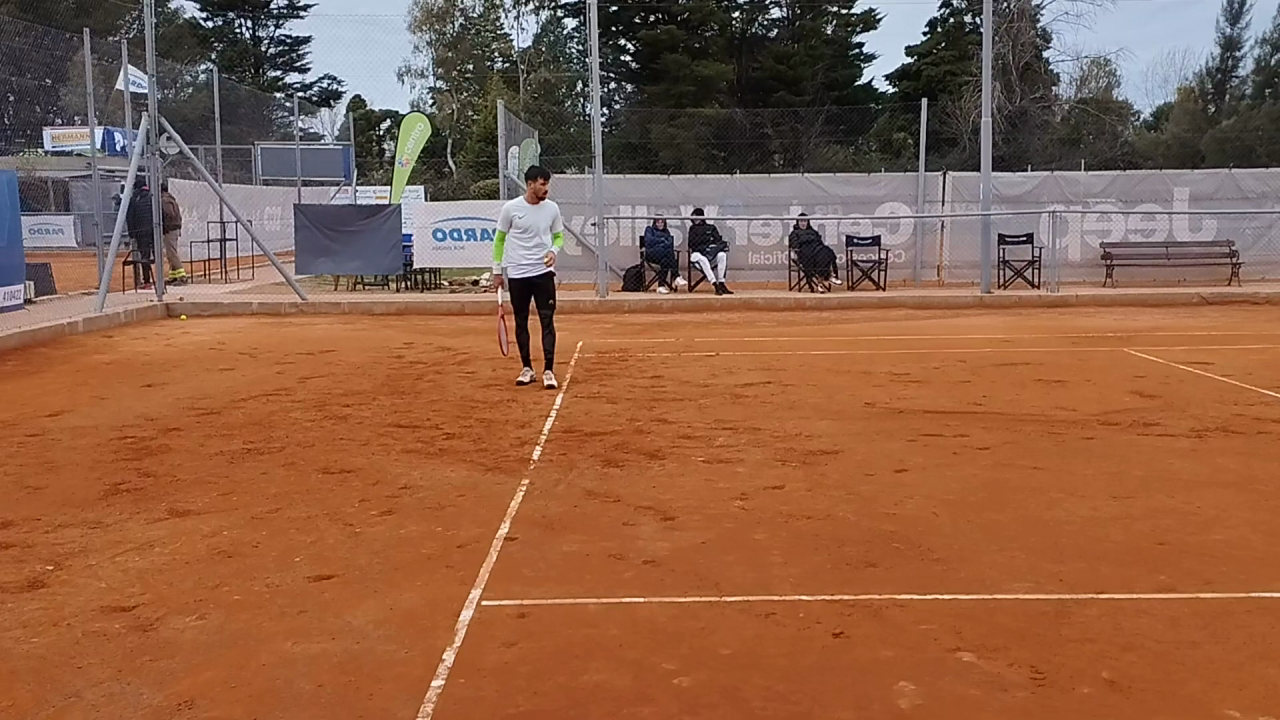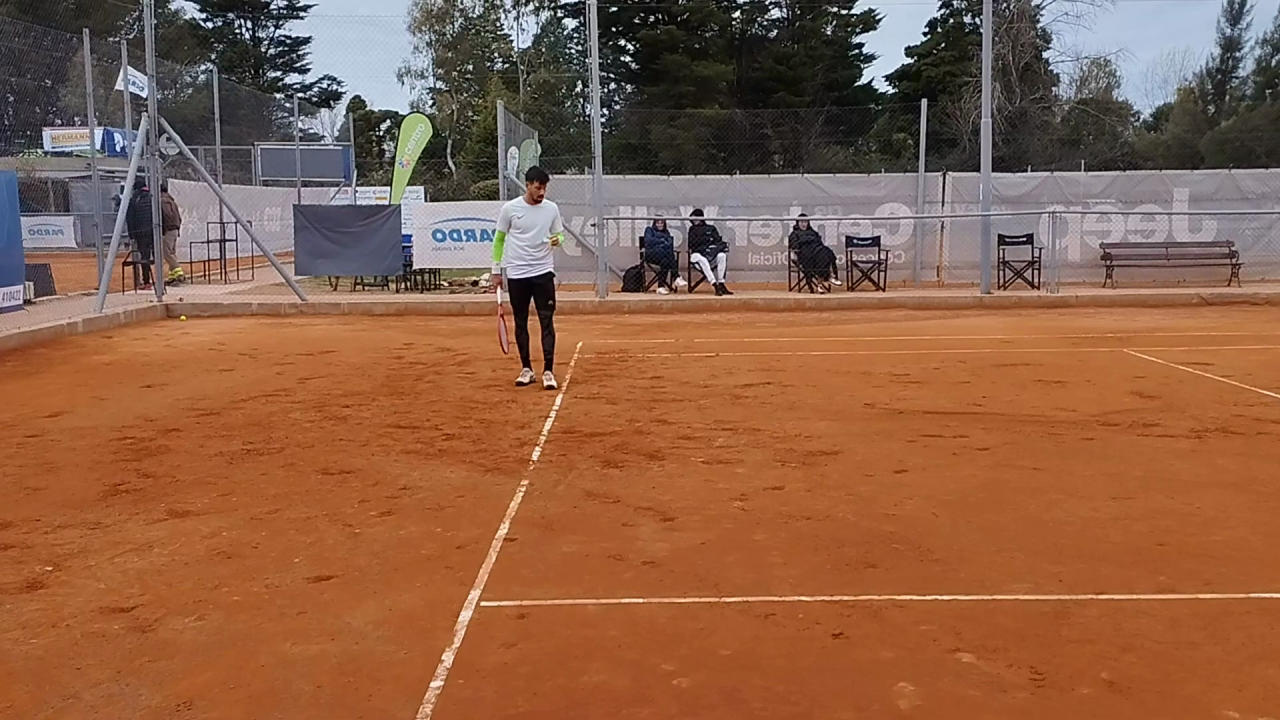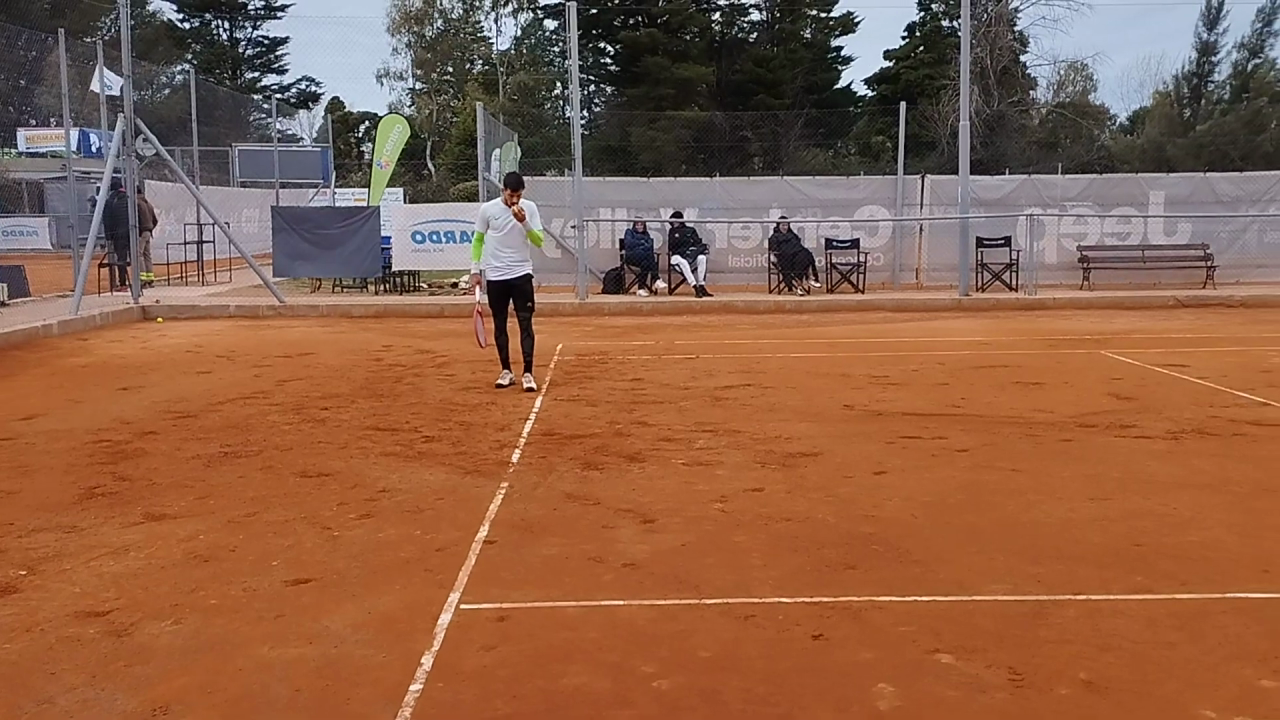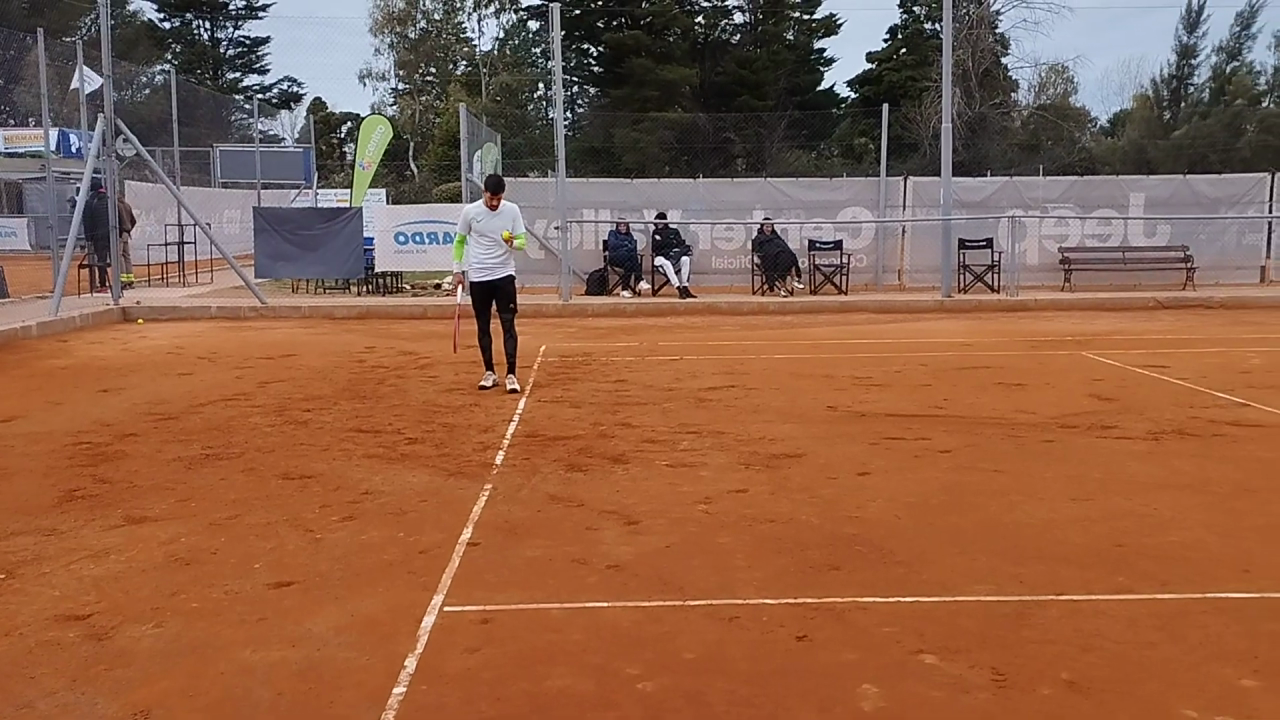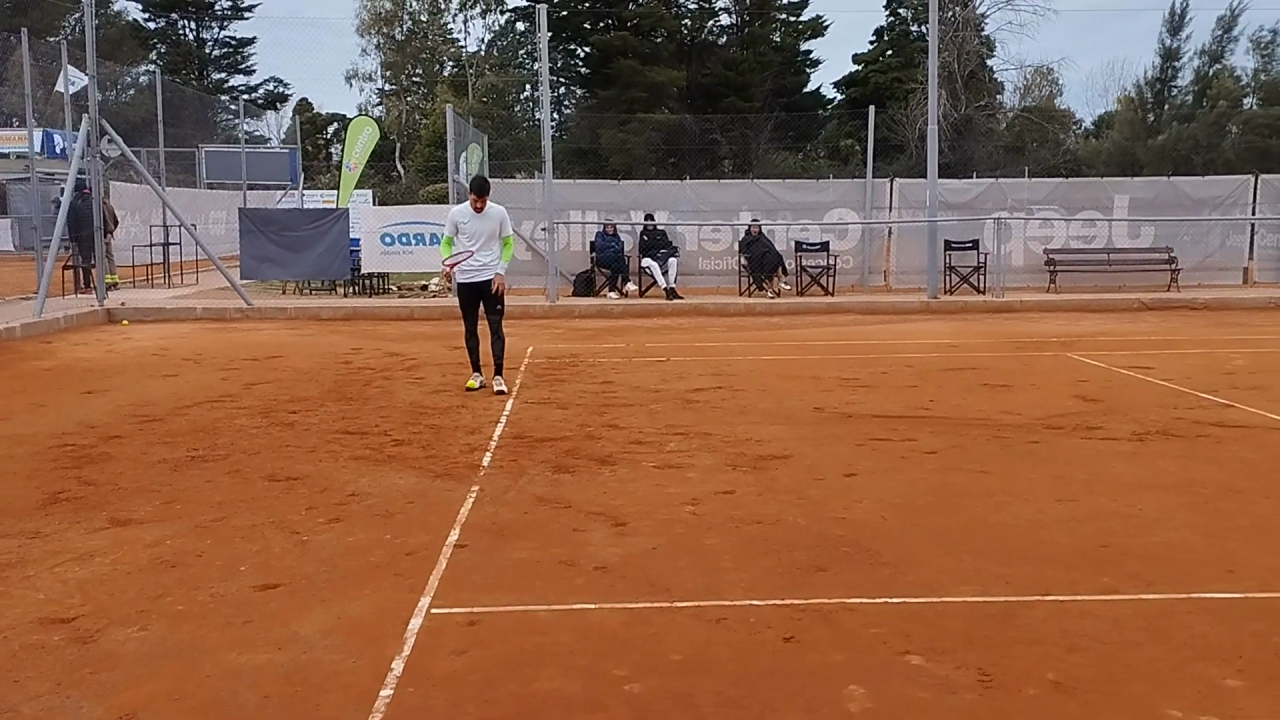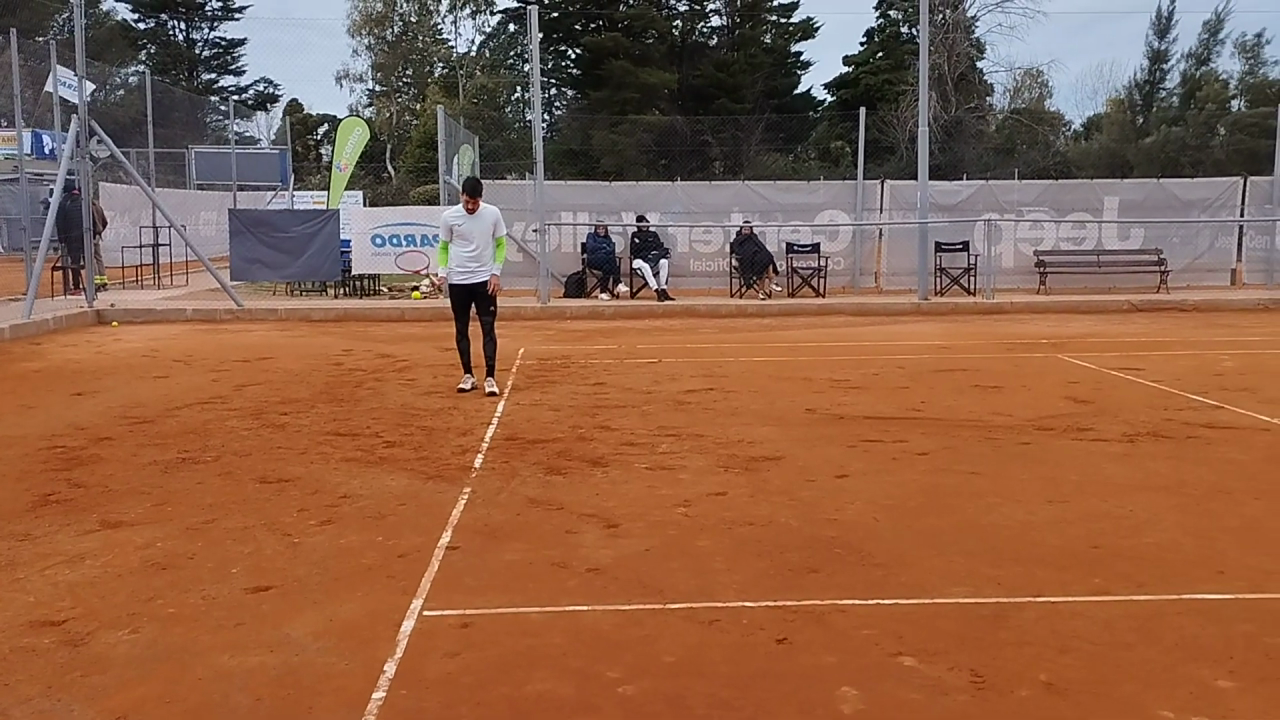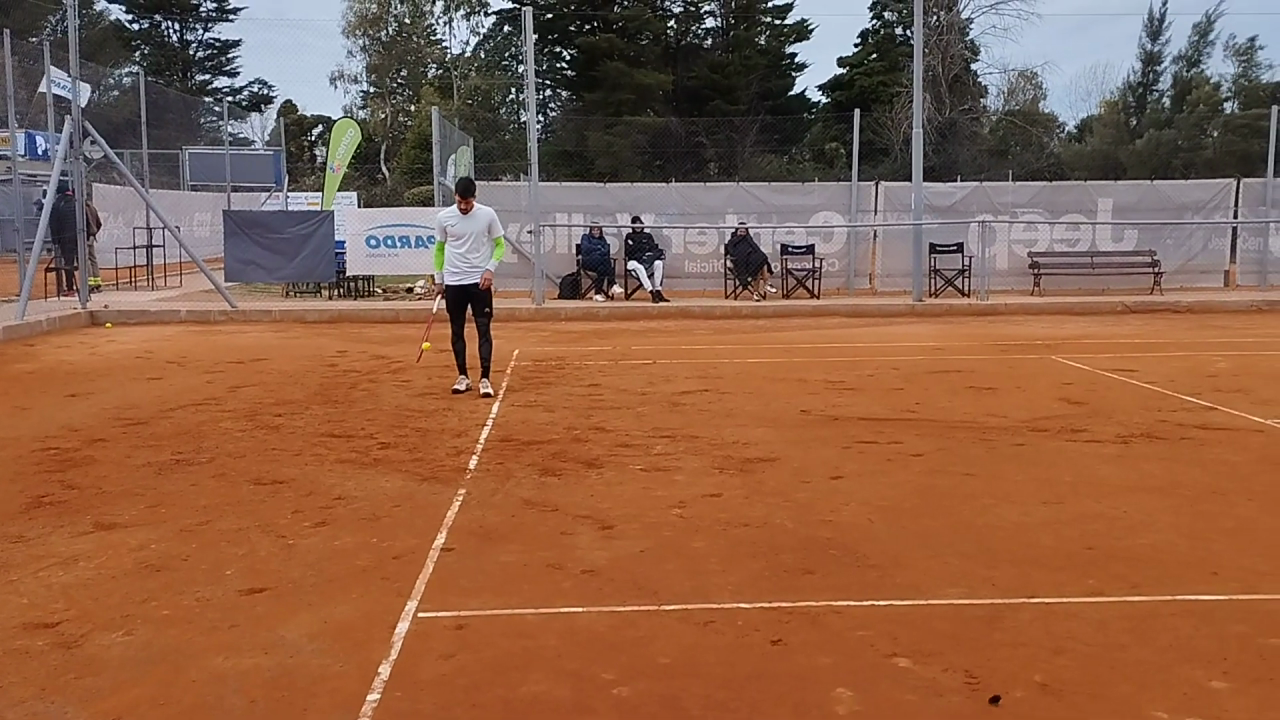
dt=0.3s
person 1, frame 1
left shoulder: (552, 208)
right shoulder: (510, 208)
left elbow: (558, 236)
right elbow: (500, 240)
left wrist: (554, 251)
right wrist: (497, 270)
left hip: (543, 273)
right hip: (517, 274)
left knee: (547, 321)
right knee: (521, 322)
left ankle: (548, 370)
right ankle: (527, 368)
person 1, frame 2
left shoulder: (551, 208)
right shoulder: (510, 208)
left elbow: (559, 235)
right elbow: (499, 239)
left wrist: (557, 240)
right wrist: (496, 270)
left hip: (543, 273)
right hip: (516, 274)
left knee: (546, 321)
right knee: (520, 322)
left ankle: (548, 371)
right ankle: (526, 369)
person 1, frame 3
left shoulder: (529, 208)
right shoulder: (487, 209)
left elbow: (539, 241)
right elbow: (478, 240)
left wrist: (524, 222)
right wrist: (475, 270)
left hip: (521, 274)
right hip: (495, 276)
left knee: (525, 323)
right knee: (499, 324)
left ankle: (527, 373)
right ankle: (506, 371)
person 1, frame 4
left shoulder: (511, 210)
right shoulder: (469, 211)
left elbow: (523, 242)
right elbow: (459, 241)
left wrist: (514, 242)
right wrist: (457, 270)
left hip: (504, 275)
right hip: (478, 277)
left knee: (508, 324)
right knee: (483, 326)
left ankle: (511, 374)
right ankle: (490, 372)
person 1, frame 5
left shoulder: (499, 212)
right shoulder: (456, 213)
left elbow: (508, 244)
right elbow: (447, 243)
left wrist: (500, 272)
left hip: (491, 278)
right hip: (465, 279)
left knee: (496, 326)
right knee: (470, 327)
left ankle: (498, 376)
right ankle: (477, 374)
person 1, frame 6
left shoulder: (493, 213)
right shoulder: (449, 216)
left elbow: (501, 245)
right elbow: (443, 248)
left wrist: (496, 273)
right wrist: (442, 272)
left hip: (485, 280)
right hip: (458, 281)
left knee: (488, 328)
right knee: (461, 329)
left ankle: (490, 377)
right ankle: (468, 375)
person 1, frame 7
left shoulder: (488, 214)
right shoulder: (443, 217)
left elbow: (500, 245)
right elbow: (439, 249)
left wrist: (490, 269)
right wrist: (438, 279)
left hip: (480, 281)
right hip: (453, 282)
left knee: (483, 329)
right knee: (457, 331)
left ankle: (485, 379)
right ankle: (463, 377)
